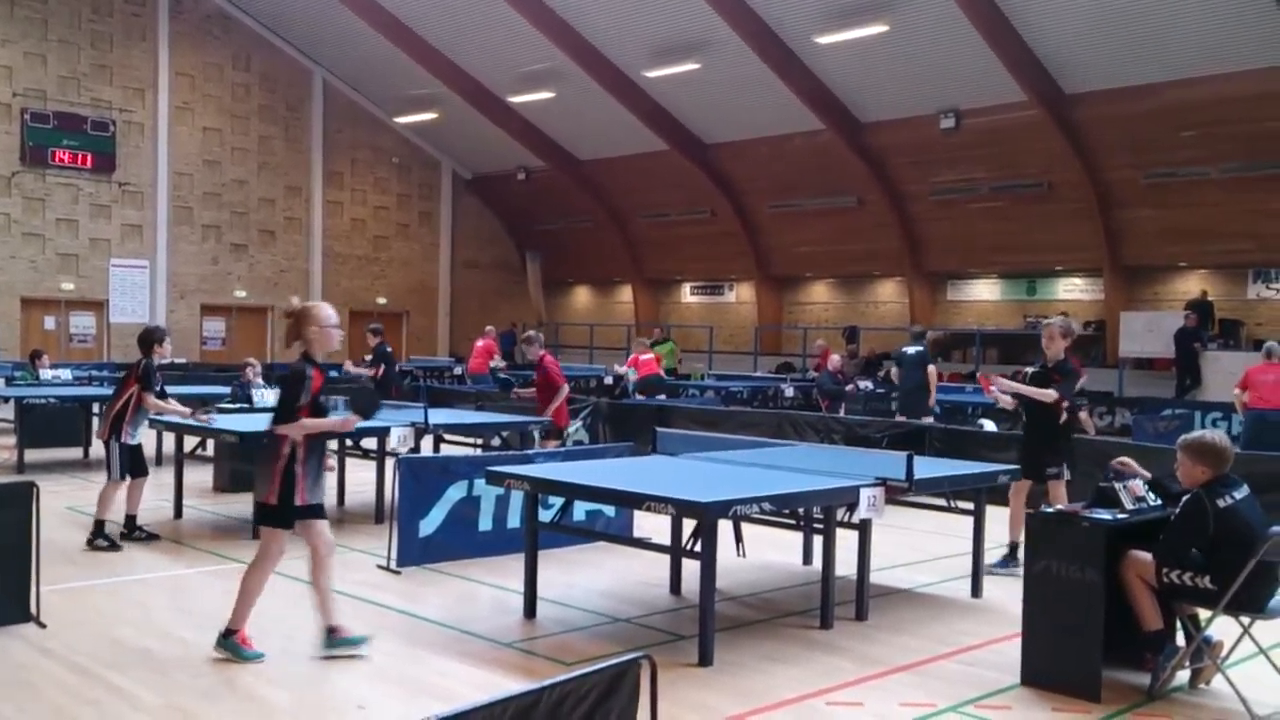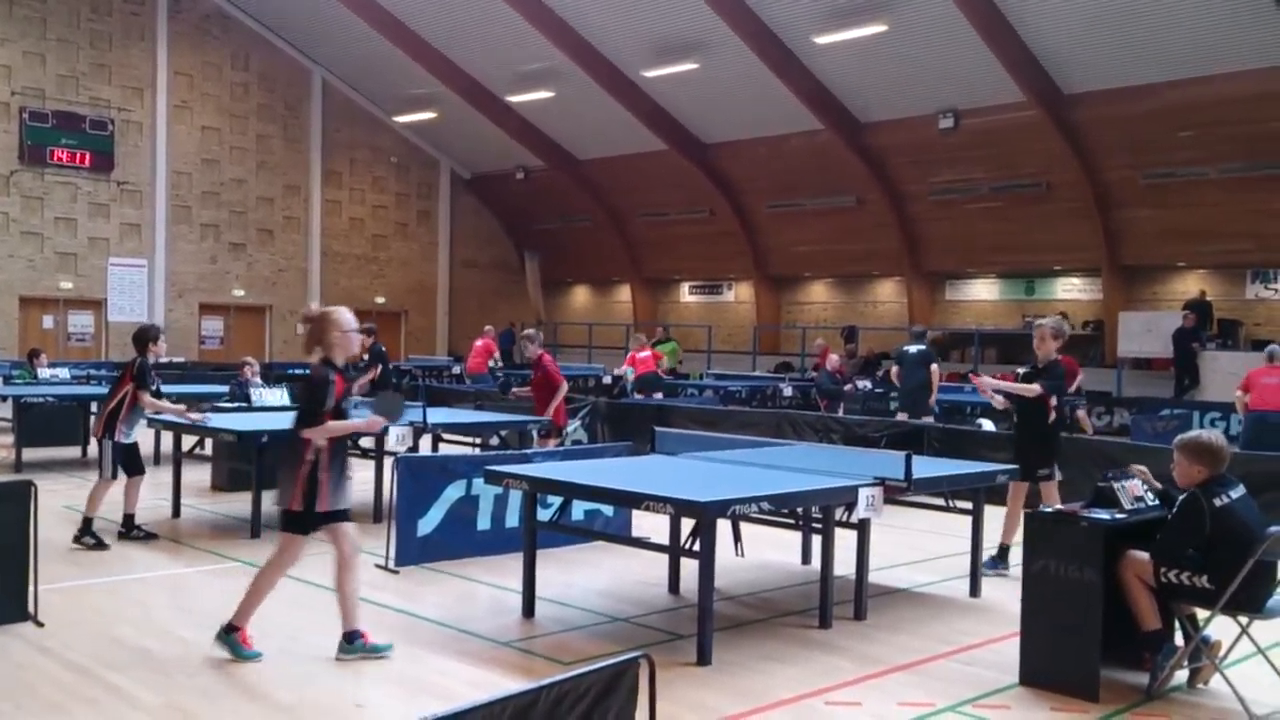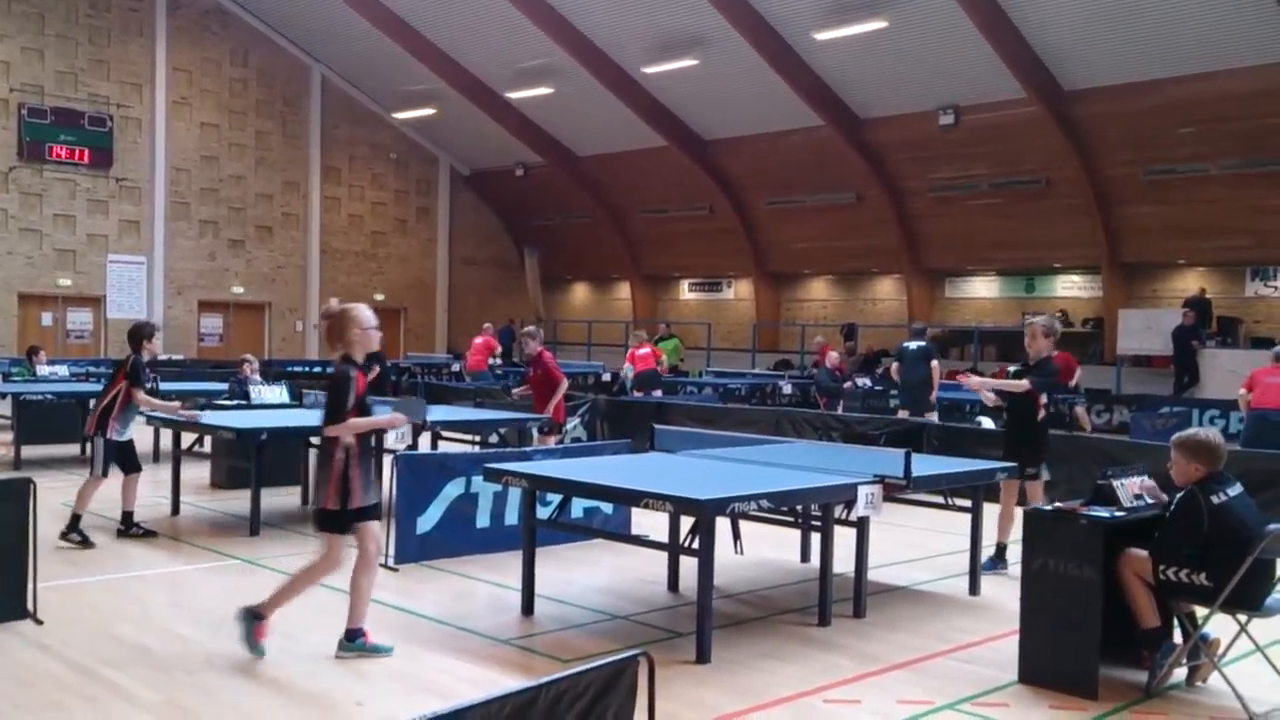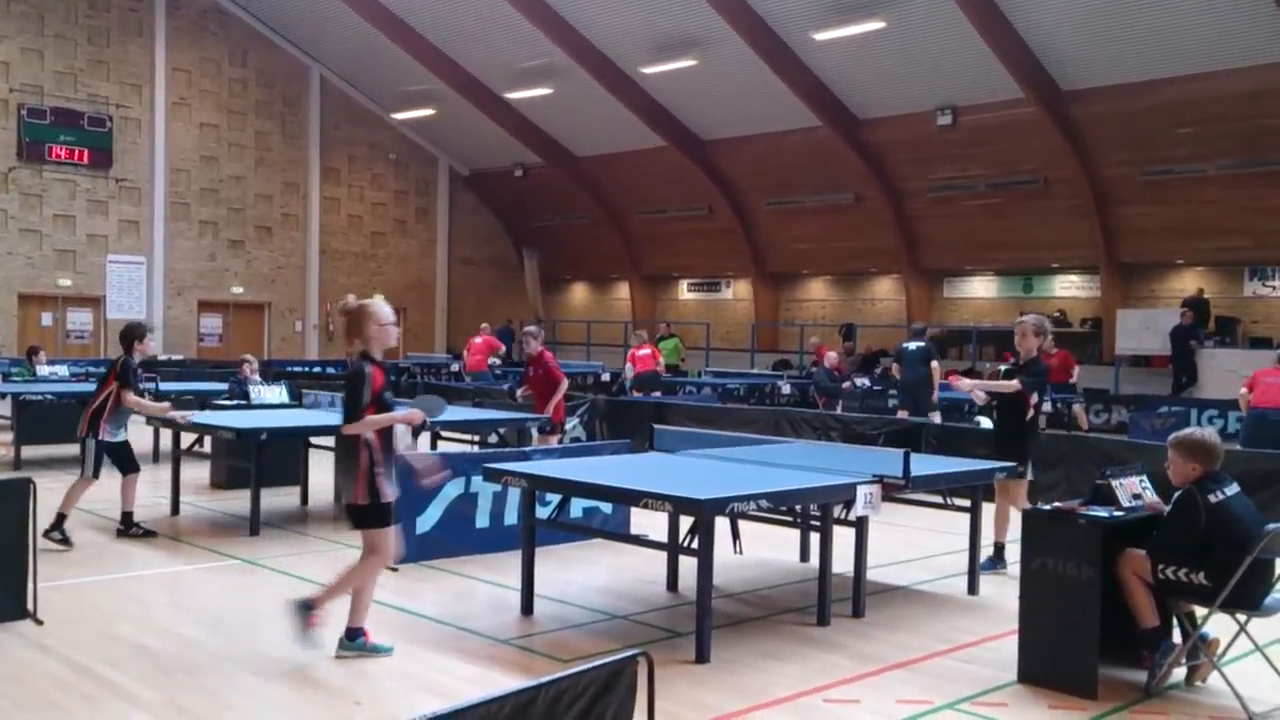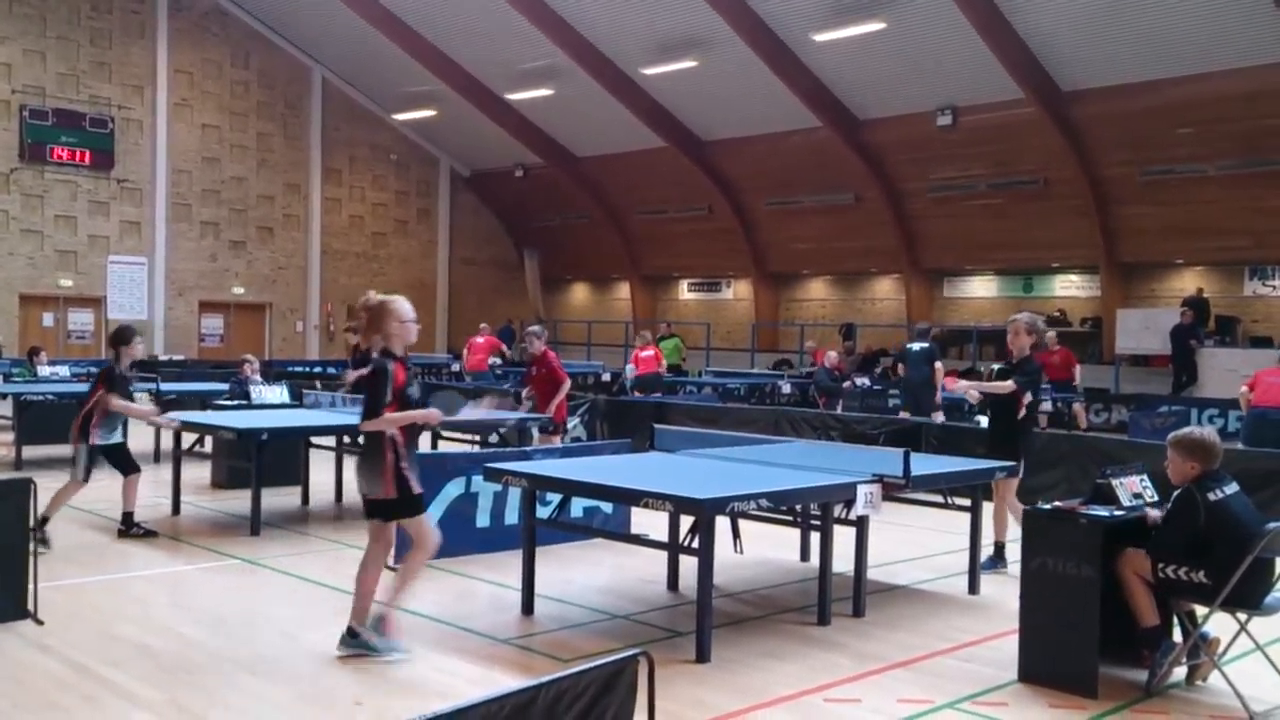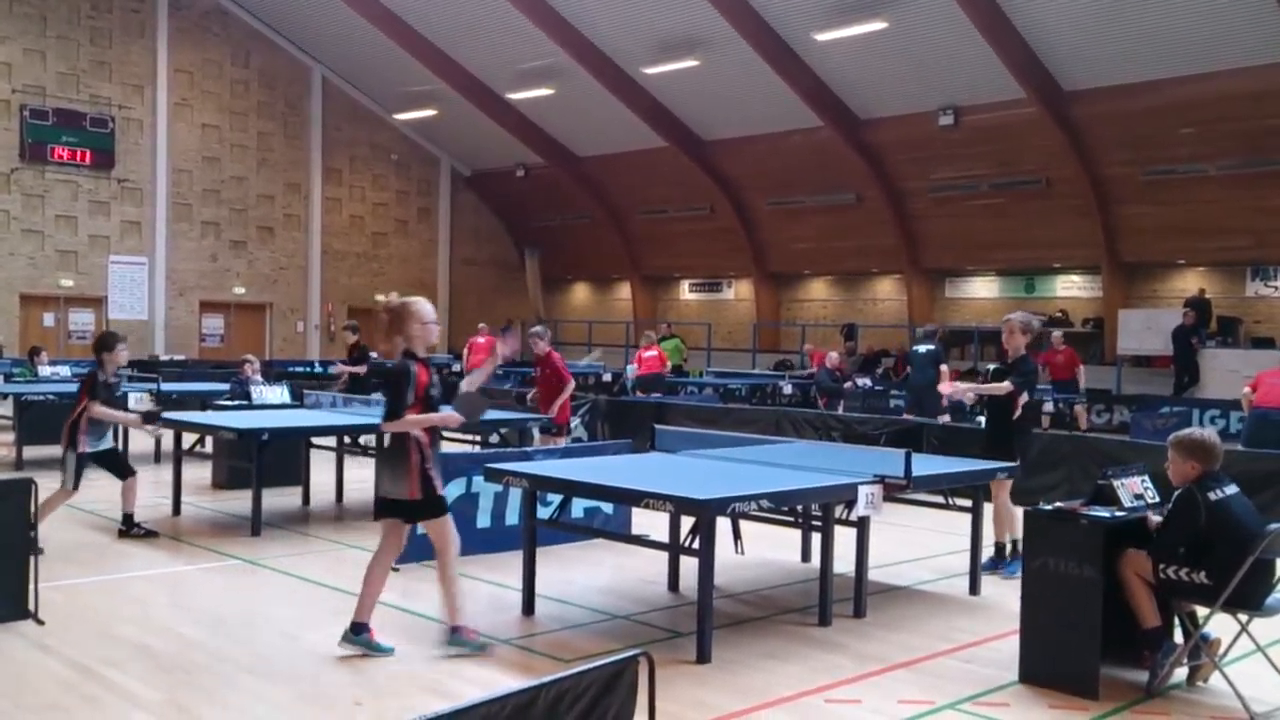
dt=0.1s
person 1, frame 1
left shoulder: (316, 372)
right shoulder: (301, 373)
right elbow: (284, 425)
left wrist: (319, 454)
right wrist: (336, 422)
left hip: (305, 477)
right hip: (286, 475)
left knee: (323, 548)
right knee: (271, 554)
left ankle: (332, 632)
right ankle: (232, 635)
person 1, frame 2
left shoulder: (337, 376)
right shoulder: (322, 378)
right elbow: (309, 429)
right wrist: (360, 425)
left hip: (328, 482)
right hip: (308, 480)
left knee: (349, 551)
right knee: (286, 558)
left ankle: (352, 637)
right ankle: (234, 629)
person 1, frame 3
left shoulder: (355, 373)
right shoulder: (343, 376)
right elbow: (333, 427)
right wrist: (383, 422)
left hip: (357, 478)
right hip: (340, 478)
left knee: (372, 550)
right knee: (330, 561)
left ankle: (355, 635)
right ankle: (258, 614)
person 1, frame 4
left shoulder: (378, 370)
right shoulder: (362, 372)
right elbow: (351, 425)
right wrist: (401, 417)
left hip: (377, 472)
right hip: (364, 472)
left knee: (378, 552)
right knee: (383, 552)
left ankle: (355, 634)
right ankle: (312, 605)
person 1, frame 5
left shoulder: (400, 367)
right shoulder: (383, 368)
left elbow: (414, 408)
right elbow: (370, 420)
right wrist: (416, 416)
left hip: (383, 467)
right hip: (388, 468)
left knee: (380, 548)
right knee: (428, 540)
left ankle: (356, 632)
right ankle: (384, 615)
person 1, frame 6
left shoulder: (422, 367)
right shoulder: (405, 370)
right elbow: (391, 423)
left wrist: (490, 364)
right wrist: (438, 418)
left hip: (403, 469)
right hip: (413, 470)
left knee: (390, 548)
right knee: (449, 545)
left ankle: (359, 629)
right ankle: (456, 629)
person 2, frame 1
left shoulder: (1199, 502)
right shoulder: (1235, 486)
left elbow: (1165, 554)
right wrist: (1142, 474)
left hip: (1233, 589)
right hip: (1258, 585)
left knee: (1131, 563)
right knee: (1172, 568)
left ankle: (1163, 651)
right ankle: (1199, 645)
person 2, frame 2
left shoulder: (1196, 501)
right shoulder: (1230, 486)
left elbow: (1162, 553)
right wrist: (1154, 485)
left hip: (1231, 588)
right hip: (1256, 584)
left knee: (1130, 563)
right knee: (1171, 568)
left ankle: (1162, 651)
right ankle: (1198, 644)
person 2, frame 3
left shoulder: (1193, 498)
right shoulder: (1229, 485)
left elbow: (1160, 552)
right wrist: (1163, 499)
left hip: (1230, 586)
right hip: (1254, 583)
left knee: (1128, 561)
right knee: (1170, 567)
left ankle: (1160, 650)
right ankle: (1196, 642)
person 2, frame 4
left shoulder: (1190, 497)
right shoulder: (1225, 485)
left elbow: (1158, 551)
right wrist: (1166, 511)
left hip: (1229, 586)
right hip: (1254, 582)
left knee: (1128, 561)
right knee: (1168, 568)
left ankle: (1160, 649)
right ankle: (1195, 642)
person 2, frame 5
left shoulder: (1189, 496)
right shoulder: (1225, 484)
left elbow: (1158, 550)
left wrist: (1158, 524)
right wrist: (1164, 521)
left hip: (1229, 584)
right hip: (1253, 581)
left knee: (1128, 560)
right knee: (1170, 566)
left ankle: (1160, 648)
right ankle: (1196, 641)
person 2, frame 6
left shoulder: (1189, 496)
right shoulder: (1224, 486)
left elbow: (1159, 551)
left wrist: (1157, 527)
right wrist: (1165, 525)
left hip: (1230, 585)
right hip: (1255, 582)
left knee: (1129, 561)
right knee: (1170, 567)
left ankle: (1161, 649)
right ankle: (1197, 642)
person 3, frame 1
left shoulder: (1069, 371)
right shoulder: (1034, 371)
left elbow: (1051, 396)
right elbow: (1012, 403)
left wrist: (1014, 386)
right wrist: (998, 395)
left hip: (1055, 443)
right hip: (1030, 441)
left knee: (1057, 501)
right knee: (1016, 495)
right ankle: (1012, 555)
person 3, frame 2
left shoulder: (1058, 372)
right shoulder: (1024, 371)
left elbow: (1034, 390)
right elbow: (1005, 403)
left wrist: (997, 383)
right wrist: (990, 394)
left hip: (1045, 444)
right hip: (1022, 442)
left knee: (1050, 502)
right knee: (1014, 499)
right ankle: (1001, 557)
person 3, frame 3
left shoulder: (1049, 370)
right shoulder: (1017, 368)
left elbow: (1022, 386)
right elbow: (995, 400)
left wrist: (985, 381)
right wrist: (981, 390)
left hip: (1034, 442)
right hip: (1012, 440)
left knee: (1036, 501)
right knee: (1006, 498)
right ankle: (999, 555)
person 3, frame 4
left shoulder: (1039, 370)
right shoulder: (1007, 368)
left elbow: (1013, 386)
right elbow: (985, 399)
left wrist: (975, 383)
right wrist: (971, 390)
left hip: (1022, 441)
right hip: (1002, 438)
left knee: (1018, 500)
right knee: (1001, 497)
right ankle: (998, 555)
person 3, frame 5
left shoulder: (1032, 368)
right shoulder: (1001, 367)
left elbow: (1008, 387)
right elbow: (981, 397)
left wrist: (971, 384)
right wrist: (966, 390)
left hip: (1017, 439)
right hip: (996, 437)
left knee: (1008, 496)
right knee: (998, 497)
right ankle: (999, 554)
person 3, frame 6
left shoulder: (1028, 368)
right shoulder: (996, 367)
left elbow: (1005, 388)
right elbow: (975, 398)
left wrist: (968, 386)
right wrist: (961, 392)
left hip: (1013, 440)
right hip: (992, 437)
left knee: (1001, 496)
right knee: (997, 497)
left ankle: (1016, 552)
right ankle: (1000, 554)
person 4, frame 1
left shoulder: (153, 372)
right shoulder: (146, 367)
left elbow: (167, 402)
right elbow: (149, 402)
left wrist: (194, 415)
right wrist: (184, 412)
left hip: (131, 432)
right hip: (117, 430)
left knee: (140, 476)
right knee: (116, 480)
left ankle: (130, 527)
right ankle: (96, 533)
person 4, frame 2
left shoulder: (149, 371)
right shoulder: (141, 365)
left elbow: (159, 402)
right elbow: (145, 401)
left wrist: (188, 415)
right wrist: (179, 410)
left hip: (126, 431)
right hip: (112, 429)
left knee: (137, 475)
right knee: (107, 479)
left ankle: (128, 526)
right ankle: (84, 531)
person 4, frame 3
left shoulder: (141, 366)
right shoulder: (135, 363)
left elbow: (150, 402)
right elbow: (139, 398)
left wrist: (181, 412)
right wrist: (174, 406)
left hip: (121, 428)
right hip: (105, 426)
left knee: (133, 473)
right knee: (98, 476)
left ankle: (127, 524)
right ankle: (72, 528)
person 4, frame 4
left shoulder: (135, 369)
right shoulder: (125, 364)
left elbow: (139, 404)
right elbow: (128, 400)
left wrist: (169, 414)
right wrist: (163, 407)
left hip: (116, 430)
right hip: (97, 429)
left knee: (132, 472)
right knee: (88, 478)
left ankle: (127, 524)
right ankle: (56, 527)
person 4, frame 5
left shoulder: (126, 373)
right shoulder: (112, 370)
left elbow: (128, 409)
right elbow: (113, 404)
left wrist: (156, 419)
right wrist: (149, 411)
left hip: (111, 435)
right hip: (90, 434)
left knee: (133, 474)
right knee: (77, 483)
left ankle: (128, 524)
right ankle: (39, 527)
person 4, frame 6
left shoulder: (115, 380)
right shoulder: (96, 377)
left elbow: (116, 413)
right elbow: (95, 410)
left wrist: (143, 425)
right wrist: (131, 418)
left hip: (102, 441)
right hip: (79, 440)
left knee: (130, 477)
right knee: (68, 490)
left ankle: (128, 525)
